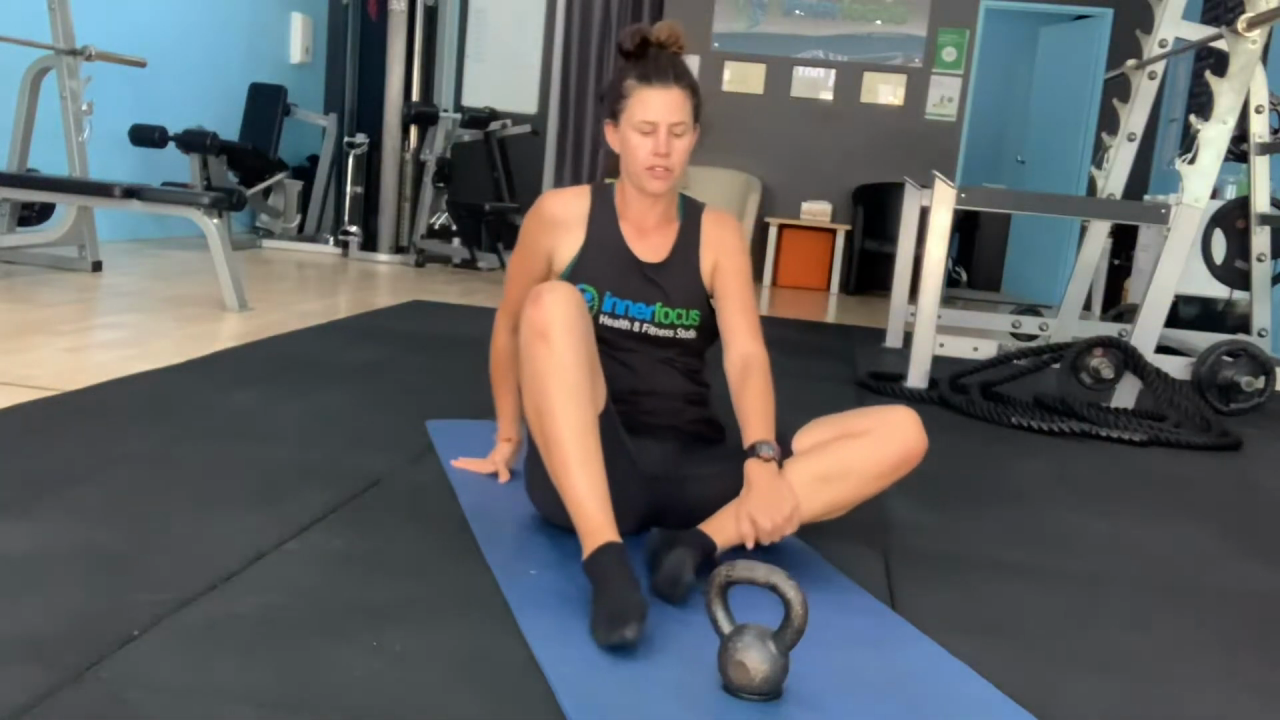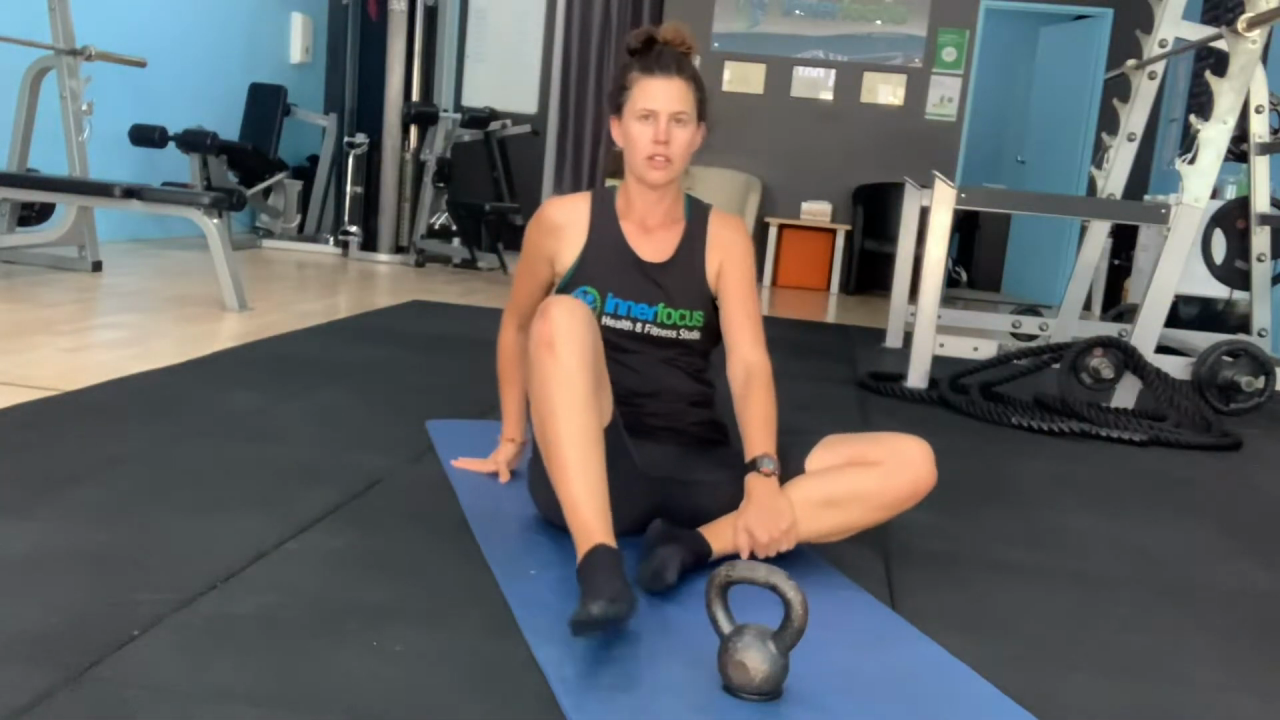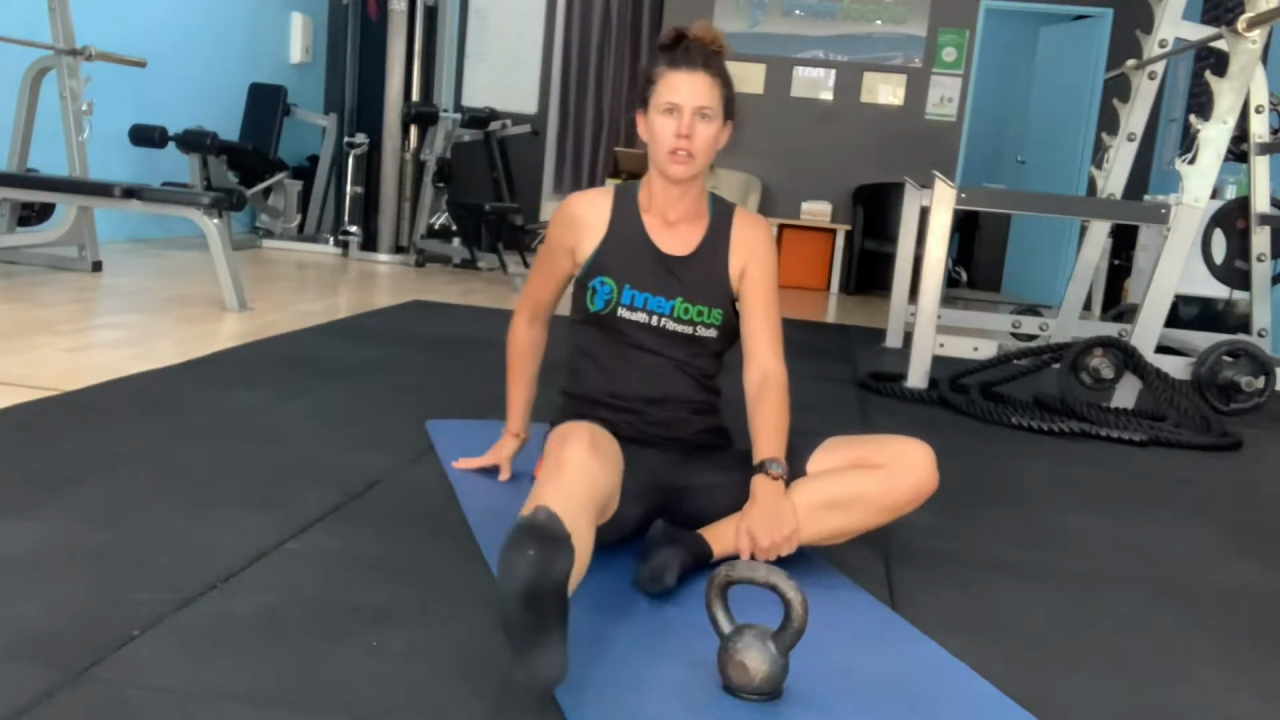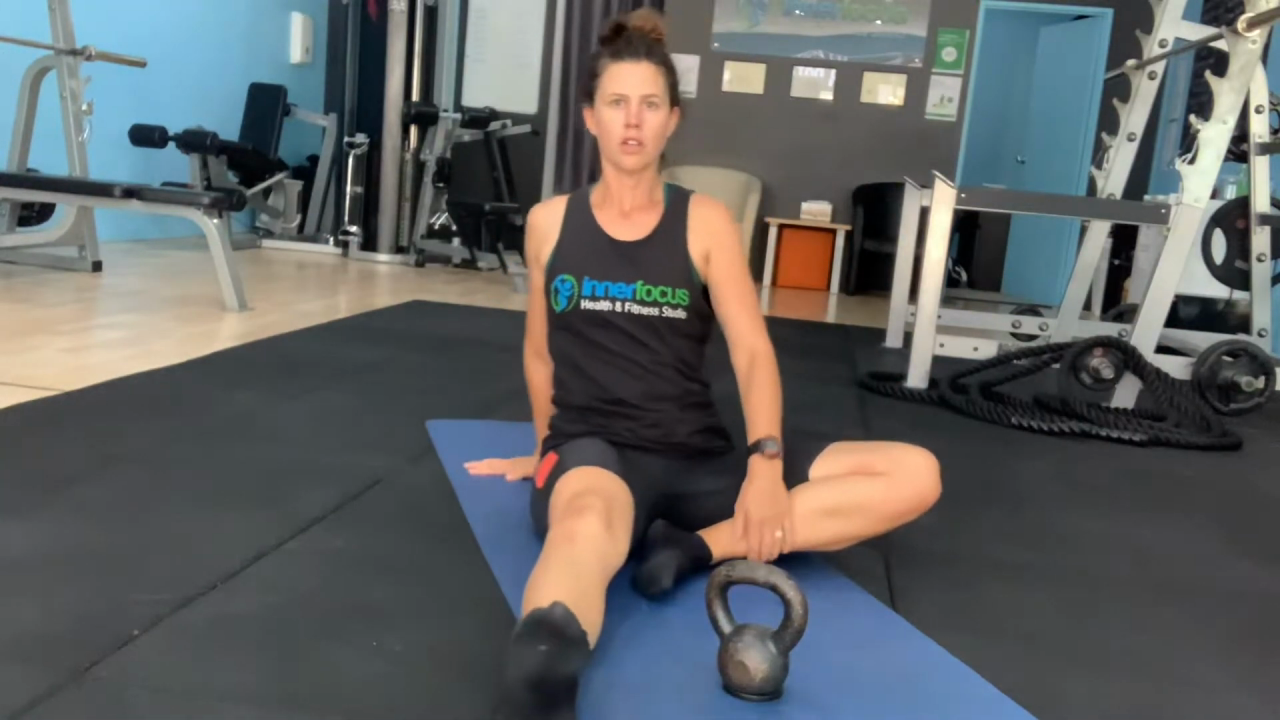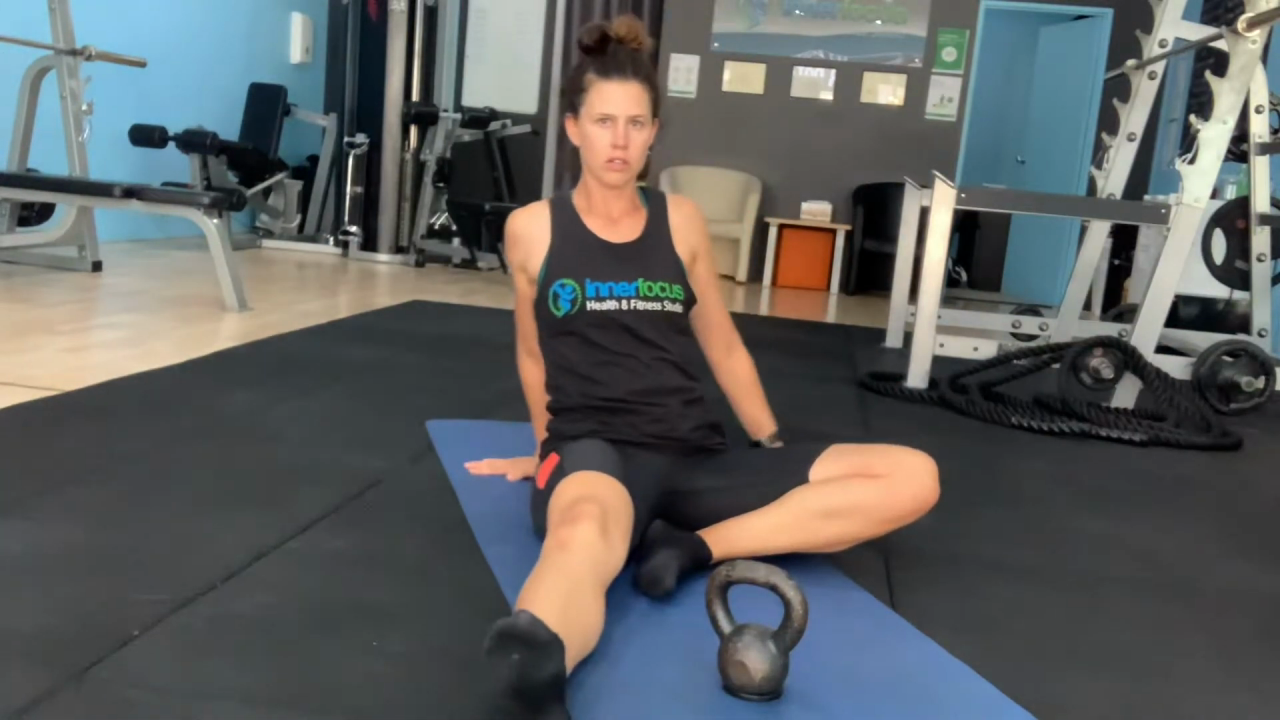
dt=0.5s
person 1, frame 1
left shoulder: (719, 233)
right shoulder: (562, 214)
left elbow: (745, 355)
right elbow: (510, 326)
left wrist: (762, 464)
right wrist: (508, 439)
left hip: (689, 467)
right hip: (585, 472)
left knee: (900, 432)
right knee: (553, 302)
left ankle: (703, 540)
right ankle: (604, 558)
person 1, frame 2
left shoulder: (724, 236)
right shoulder: (565, 220)
left elbow: (749, 364)
right elbow: (517, 327)
left wrist: (763, 478)
right wrist: (512, 439)
left hip: (694, 466)
right hip: (596, 464)
left knee: (910, 465)
right knee: (562, 321)
left ankle: (702, 542)
right ankle: (598, 567)
person 1, frame 3
left shoulder: (748, 236)
right shoulder: (587, 215)
left elbow: (765, 370)
right elbow: (530, 318)
left wrist: (769, 481)
right wrist: (513, 433)
left hip: (699, 465)
right hip: (608, 461)
left knee: (912, 468)
right knee: (578, 449)
left ankle: (702, 543)
right ankle: (540, 592)
person 1, frame 4
left shoulder: (705, 220)
right shoulder: (550, 221)
left elbow: (751, 347)
left wrist: (765, 459)
right wrist: (547, 449)
left hip: (698, 455)
right hip: (593, 446)
left knee: (914, 476)
right knee: (588, 524)
left ankle: (699, 547)
person 1, frame 5
left shoulder: (681, 219)
right shoulder: (532, 227)
left elbow: (723, 344)
left wrist: (773, 445)
right wrist: (548, 448)
left hip: (696, 452)
right hip: (593, 448)
left knee: (911, 479)
right knee: (585, 531)
left ankle: (698, 546)
